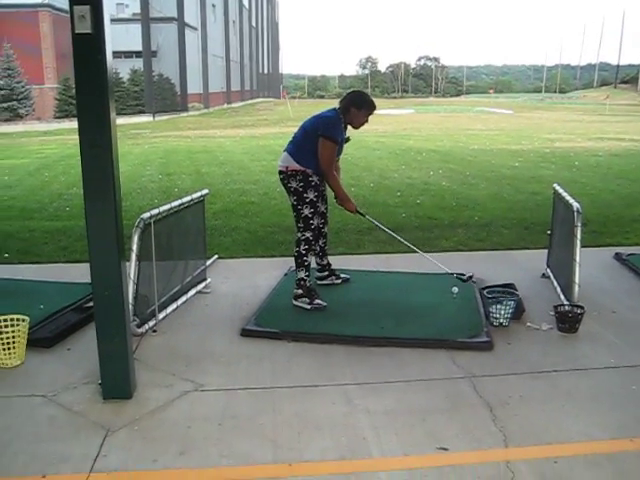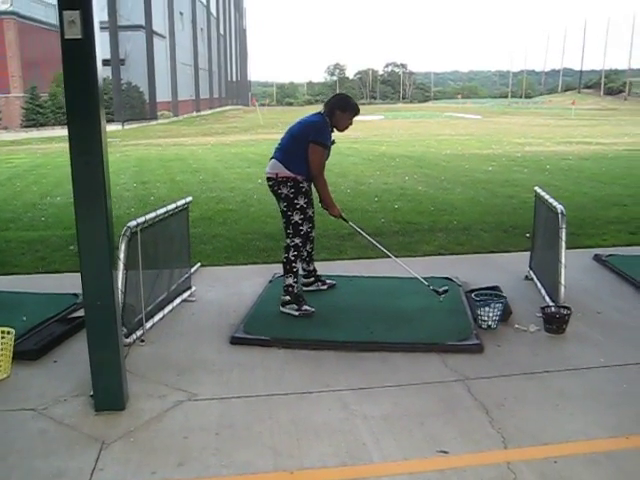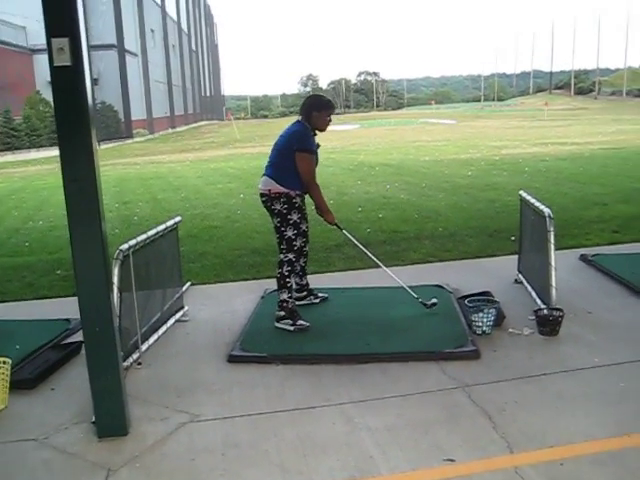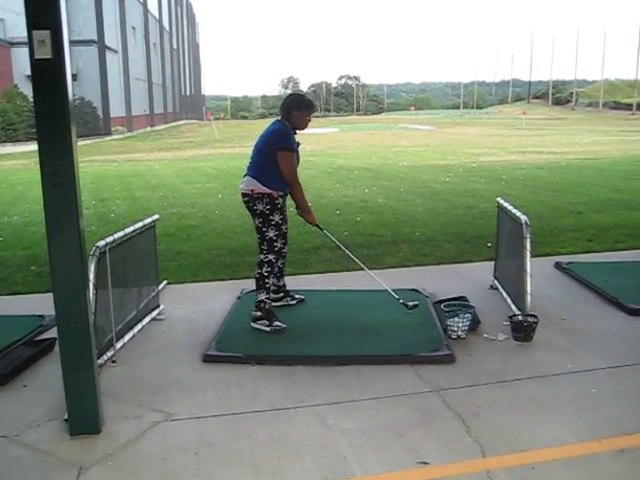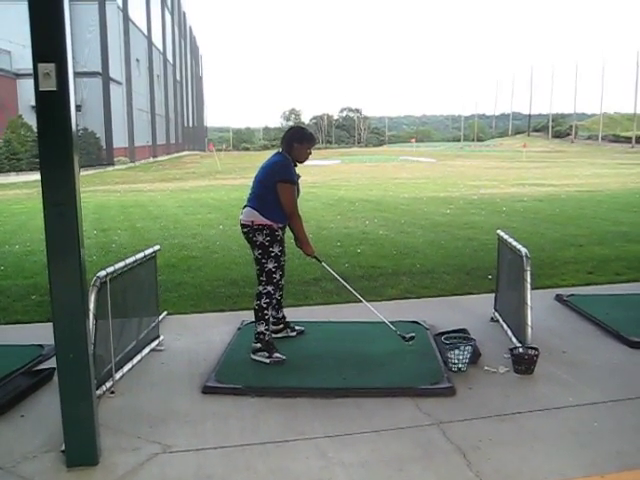
dt=1s
person 1, frame 1
left shoulder: (337, 122)
right shoulder: (331, 124)
left elbow: (333, 163)
right elbow: (327, 170)
left wrist: (339, 192)
right wrist: (345, 199)
left hip: (310, 172)
right hip: (296, 172)
left knee: (320, 222)
right knee: (307, 228)
left ankle: (324, 272)
right ankle: (301, 290)
person 1, frame 2
left shoulder: (319, 123)
right shoulder: (320, 128)
left elbow: (314, 171)
right elbow: (317, 174)
left wrist: (324, 199)
right wrist: (330, 204)
left hip: (294, 178)
right hip: (285, 179)
left knee: (307, 228)
right knee: (296, 234)
left ankle: (309, 277)
right ankle: (289, 296)
person 1, frame 3
left shoulder: (300, 131)
right shoulder: (303, 136)
left elbow: (303, 178)
right elbow: (309, 181)
left wrist: (319, 206)
right wrist: (325, 210)
left hip: (287, 194)
right hip: (279, 195)
left knee: (300, 243)
right knee: (290, 249)
left ankle: (301, 291)
right ankle: (284, 311)
person 1, frame 4
left shoulder: (281, 130)
right shoulder: (283, 135)
left elbow: (285, 177)
right elbow: (291, 179)
left wrist: (299, 205)
right wrist: (306, 210)
left hip: (269, 194)
right hip: (261, 196)
left knee: (279, 244)
right knee: (269, 249)
left ankle: (278, 292)
right ankle: (261, 312)
person 1, frame 5
left shoulder: (281, 162)
right shoulder: (283, 167)
left elbow: (285, 210)
right elbow: (292, 212)
left wrist: (297, 237)
right wrist: (305, 242)
left hip: (267, 226)
right hip: (261, 227)
left knee: (277, 276)
right knee: (268, 281)
left ankle: (278, 324)
right ankle: (260, 343)
